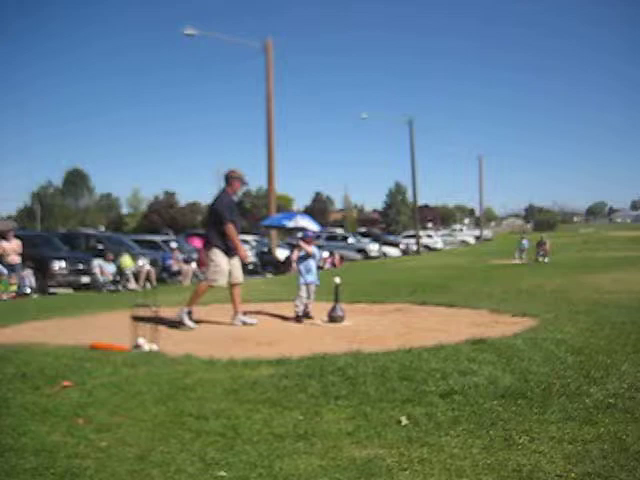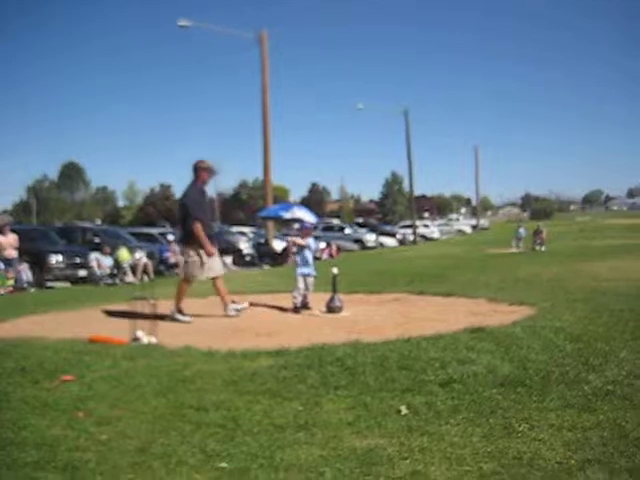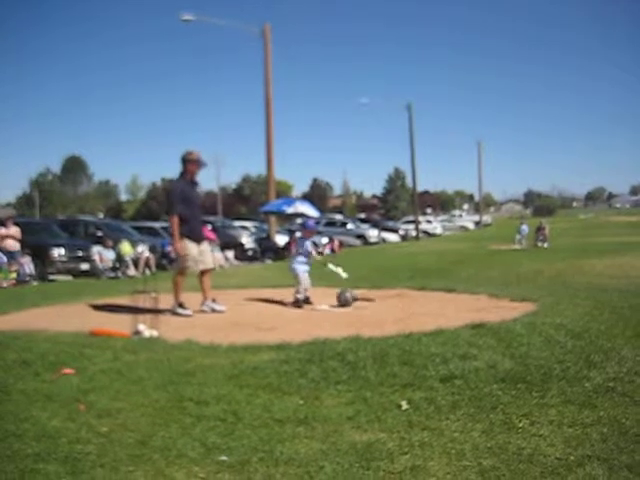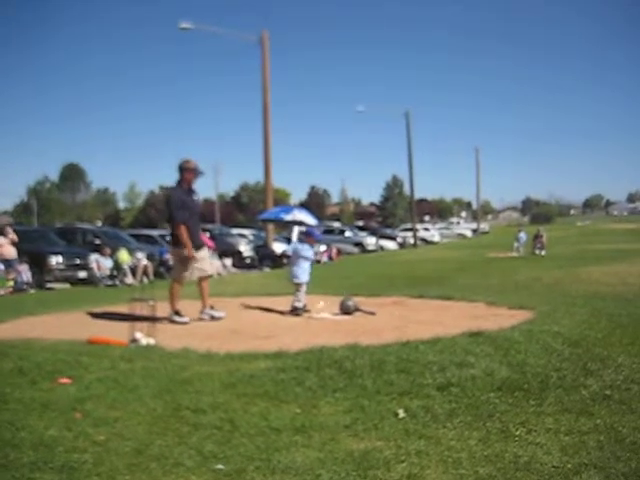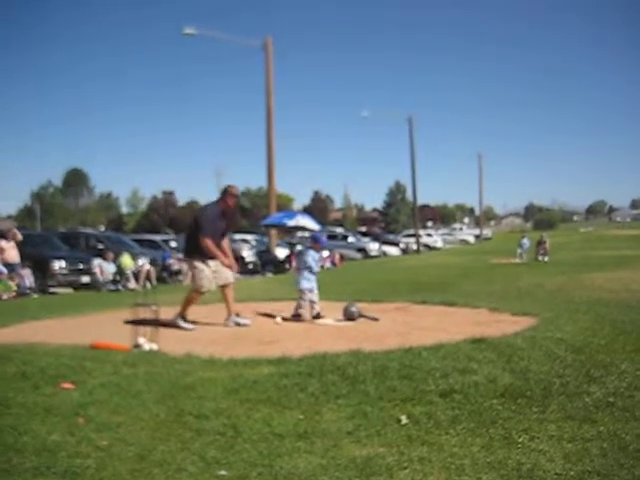
dt=0.4s
person 1, frame 1
left shoulder: (228, 200)
right shoulder: (224, 200)
right elbow: (228, 226)
left wrist: (237, 248)
right wrist: (240, 247)
left hip: (229, 249)
right hip: (217, 248)
left knee: (236, 281)
right knee: (211, 281)
left ankle: (238, 315)
right ankle: (186, 310)
person 1, frame 2
left shoulder: (201, 192)
right shoulder: (191, 194)
right elbow: (194, 223)
left wrist: (208, 243)
right wrist: (207, 245)
left hip: (204, 243)
right hip: (193, 243)
left knee: (216, 273)
right knee: (188, 277)
left ankle: (228, 305)
right ankle: (177, 310)
person 1, frame 3
left shoulder: (194, 184)
right shoulder: (177, 187)
right elbow: (173, 216)
left wrist: (202, 232)
right wrist: (176, 240)
left hip: (199, 236)
right hip: (186, 237)
left knee: (206, 267)
right knee: (182, 270)
left ankle: (207, 301)
right ankle: (177, 303)
person 1, frame 4
left shoulder: (191, 192)
right shoulder: (175, 196)
right elbow: (179, 225)
left wrist: (201, 241)
right wrist: (189, 248)
left hip: (197, 243)
right hip: (183, 246)
left knee: (206, 274)
right knee: (179, 278)
left ankle: (206, 310)
right ankle: (174, 312)
person 1, frame 5
left shoulder: (226, 214)
right shoulder: (208, 212)
left elbow: (224, 239)
right elbow: (204, 240)
left wrist: (231, 259)
right wrist: (221, 258)
left hip: (213, 255)
right hip: (197, 256)
left knee: (227, 281)
right knee: (201, 288)
left ankle: (232, 317)
right ankle: (180, 316)
